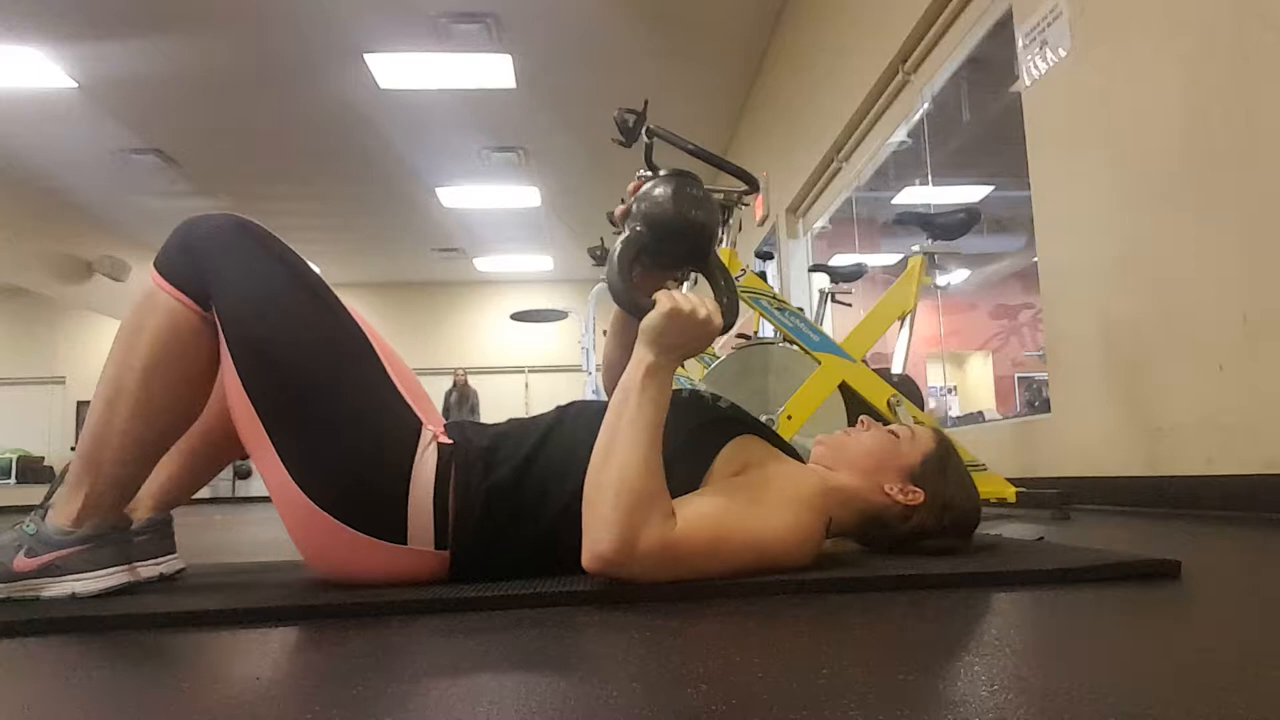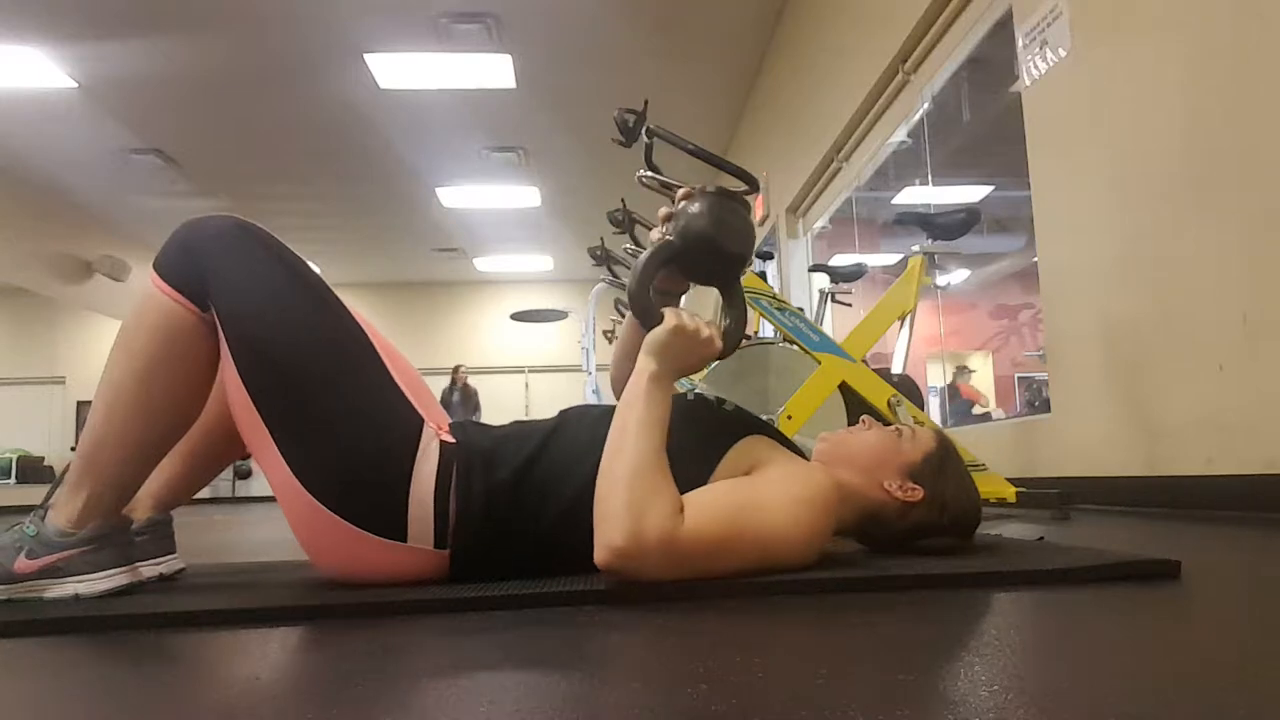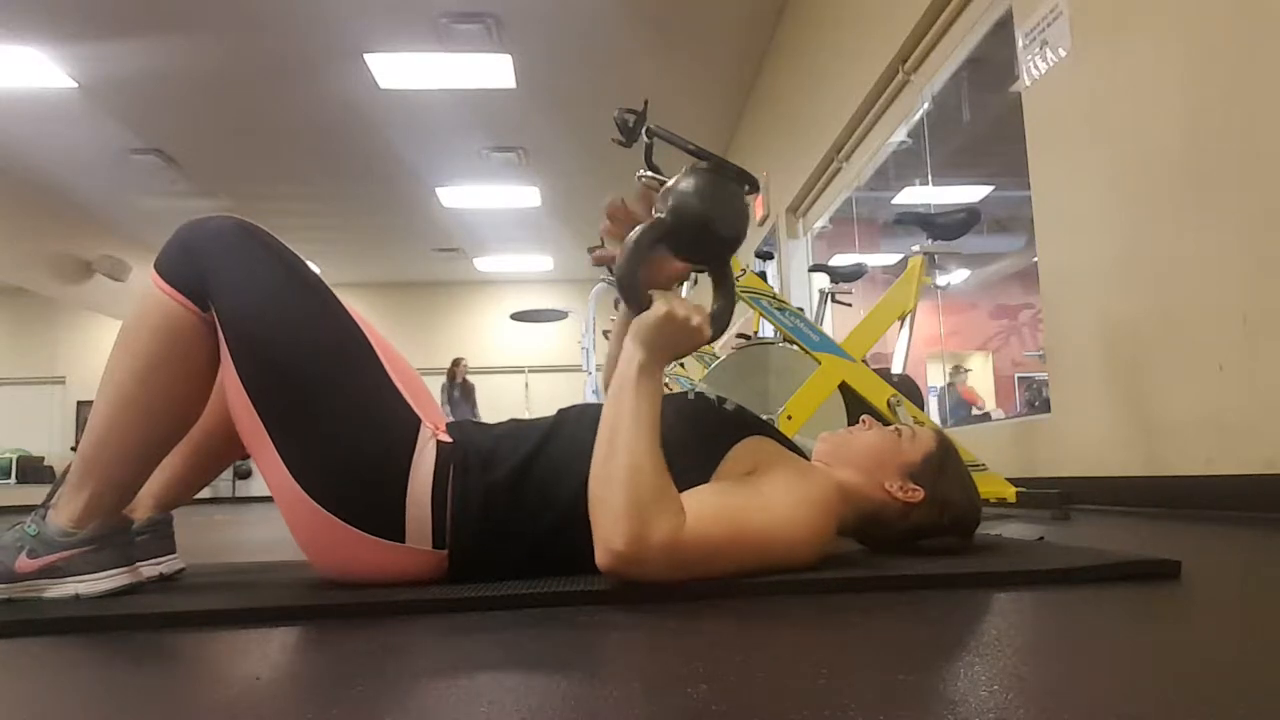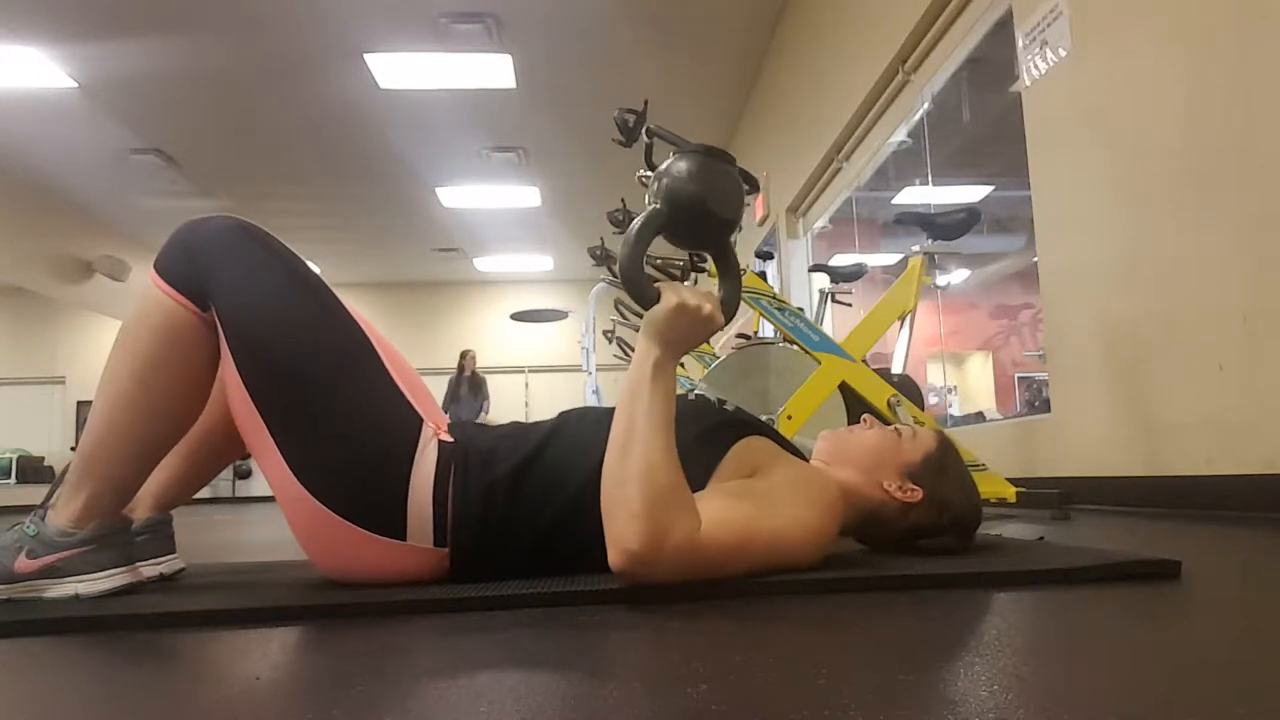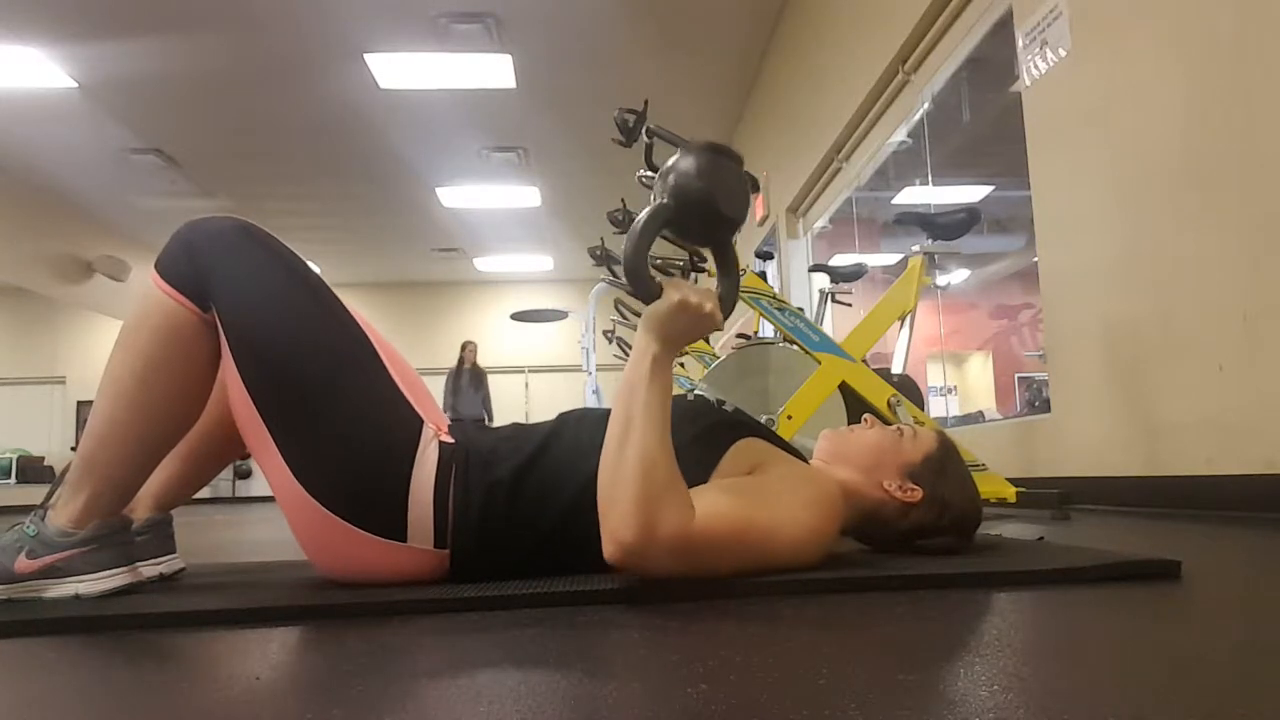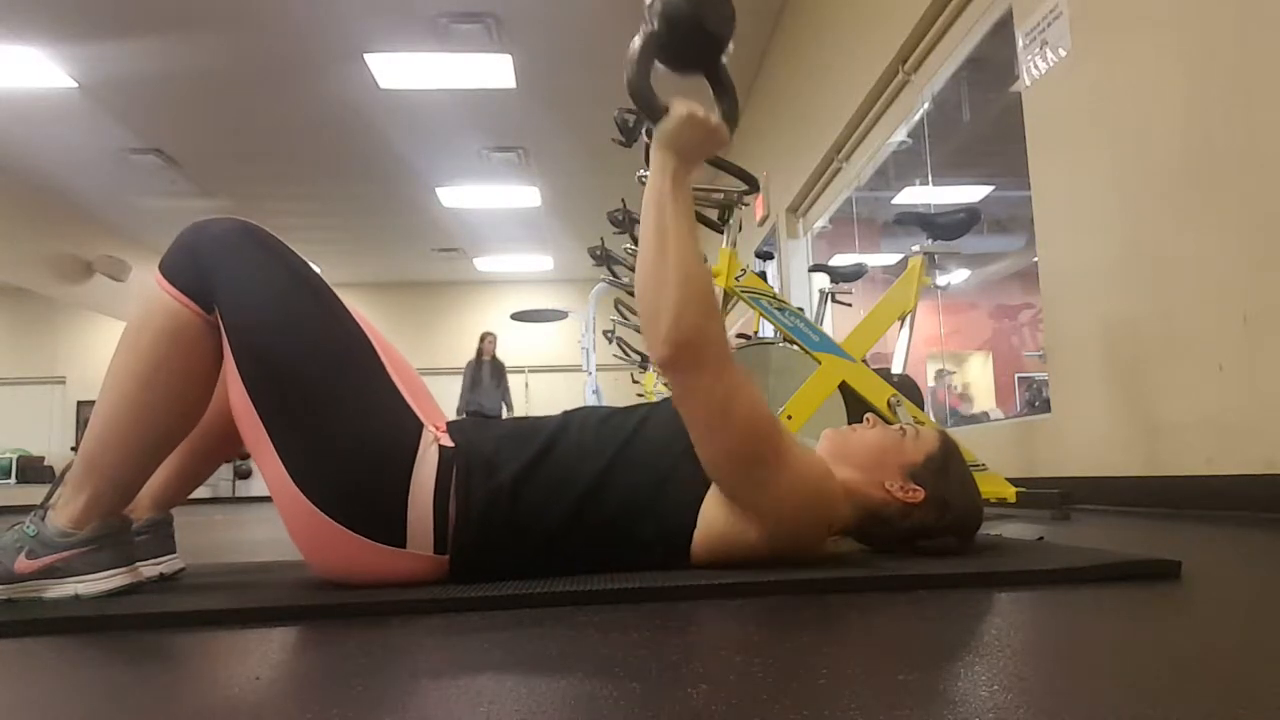
dt=0.5s
person 1, frame 1
left shoulder: (792, 506)
right shoulder: (778, 475)
left elbow: (611, 545)
right elbow: (627, 404)
left wrist: (658, 357)
right wrist: (642, 284)
left hip: (405, 506)
right hip: (439, 474)
left knee: (213, 249)
right knee: (251, 336)
right ankle: (123, 527)
person 1, frame 2
left shoulder: (801, 502)
right shoulder: (779, 472)
left elbow: (625, 542)
right elbow: (633, 399)
left wrist: (660, 367)
right wrist: (664, 289)
left hip: (407, 504)
right hip: (441, 475)
left knee: (213, 249)
right knee: (249, 331)
right ankle: (125, 525)
person 1, frame 3
left shoulder: (801, 505)
right shoulder: (783, 477)
left elbow: (625, 541)
right elbow: (632, 415)
left wrist: (644, 360)
right wrist: (647, 294)
left hip: (411, 504)
right hip: (443, 473)
left knee: (214, 251)
right knee: (253, 331)
right ankle: (126, 525)
person 1, frame 4
left shoulder: (806, 507)
right shoulder: (791, 479)
left elbow: (640, 545)
left wrist: (653, 354)
left hip: (410, 505)
right hip: (439, 478)
left knee: (211, 252)
right knee: (253, 336)
right ankle: (127, 523)
person 1, frame 5
left shoulder: (803, 509)
right shoulder: (789, 481)
left elbow: (632, 535)
left wrist: (653, 348)
right wrist: (663, 343)
left hip: (409, 507)
right hip: (442, 477)
left knee: (214, 253)
right knee: (251, 339)
right ankle: (126, 523)
person 1, frame 6
left shoulder: (792, 505)
right shoulder: (782, 493)
left elbow: (682, 347)
right elbow: (691, 348)
left wrist: (669, 170)
right wrist: (674, 184)
left hip: (409, 507)
right hip: (441, 479)
left knee: (219, 252)
right knee: (248, 332)
right ankle: (122, 523)
